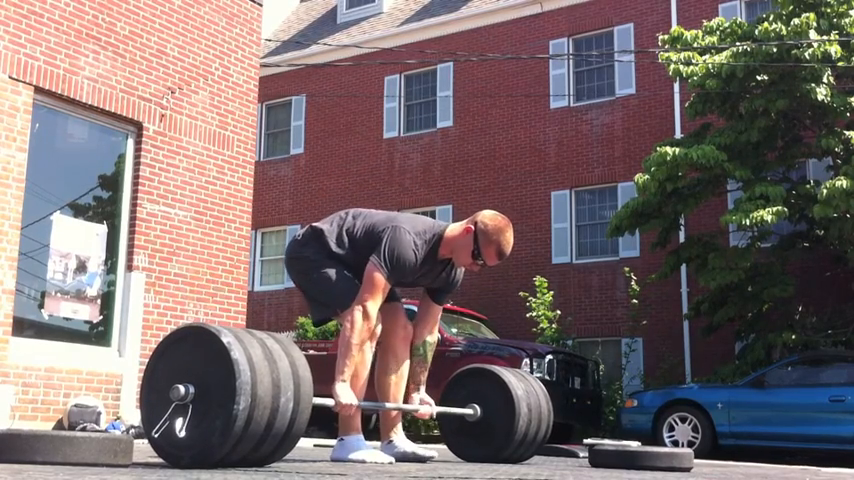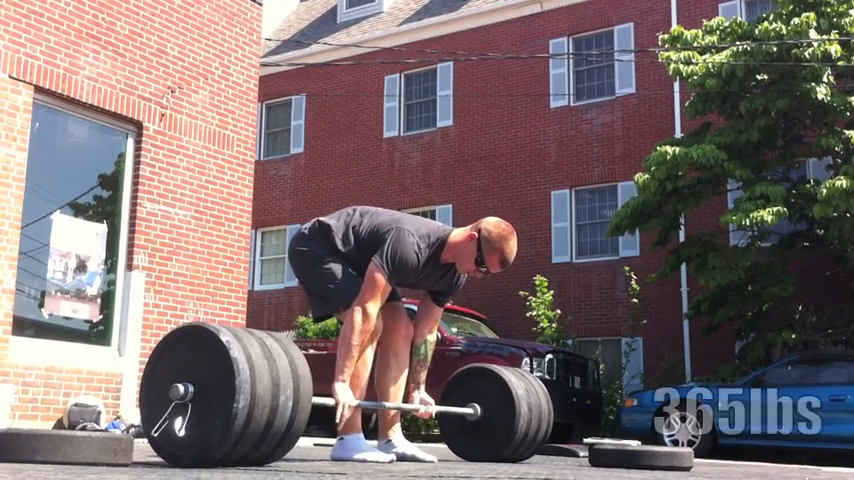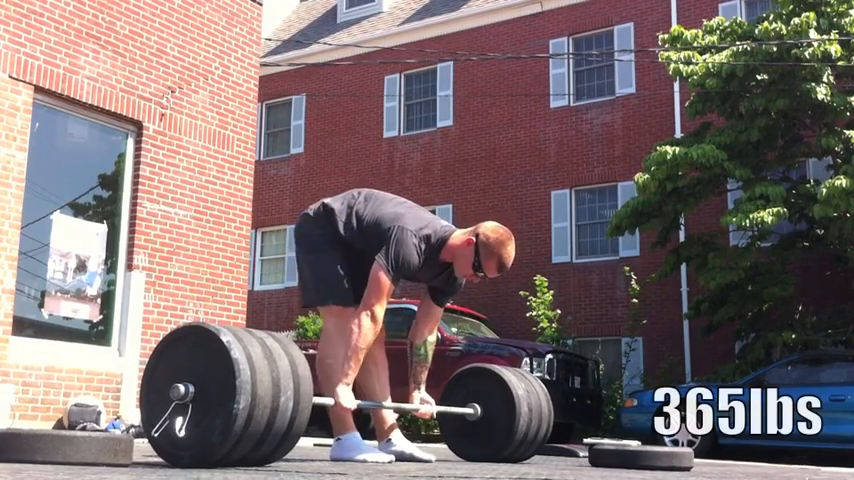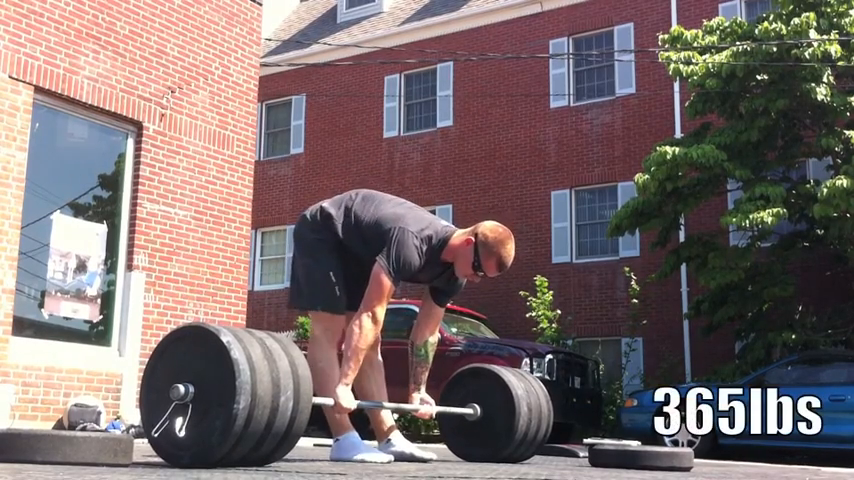
dt=0.3s
person 1, frame 1
left shoulder: (451, 270)
right shoulder: (406, 242)
left elbow: (426, 331)
right elbow: (365, 309)
left wrist: (417, 390)
right wrist: (341, 382)
left hip: (353, 260)
right hip: (312, 253)
left knee: (401, 332)
right knee: (370, 326)
left ankle: (392, 440)
right ankle: (349, 441)
person 1, frame 2
left shoulder: (453, 272)
right shoulder: (408, 244)
left elbow: (426, 331)
right elbow: (364, 310)
left wrist: (417, 389)
right wrist: (341, 382)
left hip: (355, 256)
right hip: (317, 246)
left knee: (401, 331)
right knee: (371, 326)
left ankle: (390, 438)
right ankle: (349, 440)
person 1, frame 3
left shoulder: (452, 272)
right shoulder: (409, 243)
left elbow: (424, 332)
right elbow: (370, 314)
left wrist: (417, 390)
right wrist: (344, 385)
left hip: (358, 244)
right hip: (324, 229)
left knee: (373, 339)
right knee: (340, 322)
left ankle: (390, 438)
right ankle: (345, 440)
person 1, frame 4
left shoulder: (452, 272)
right shoulder: (410, 244)
left elbow: (426, 333)
right elbow: (371, 315)
left wrist: (417, 391)
right wrist: (343, 385)
left hip: (357, 247)
right hip: (321, 233)
left knee: (368, 342)
right knee: (329, 330)
left ankle: (390, 438)
right ankle: (344, 440)
